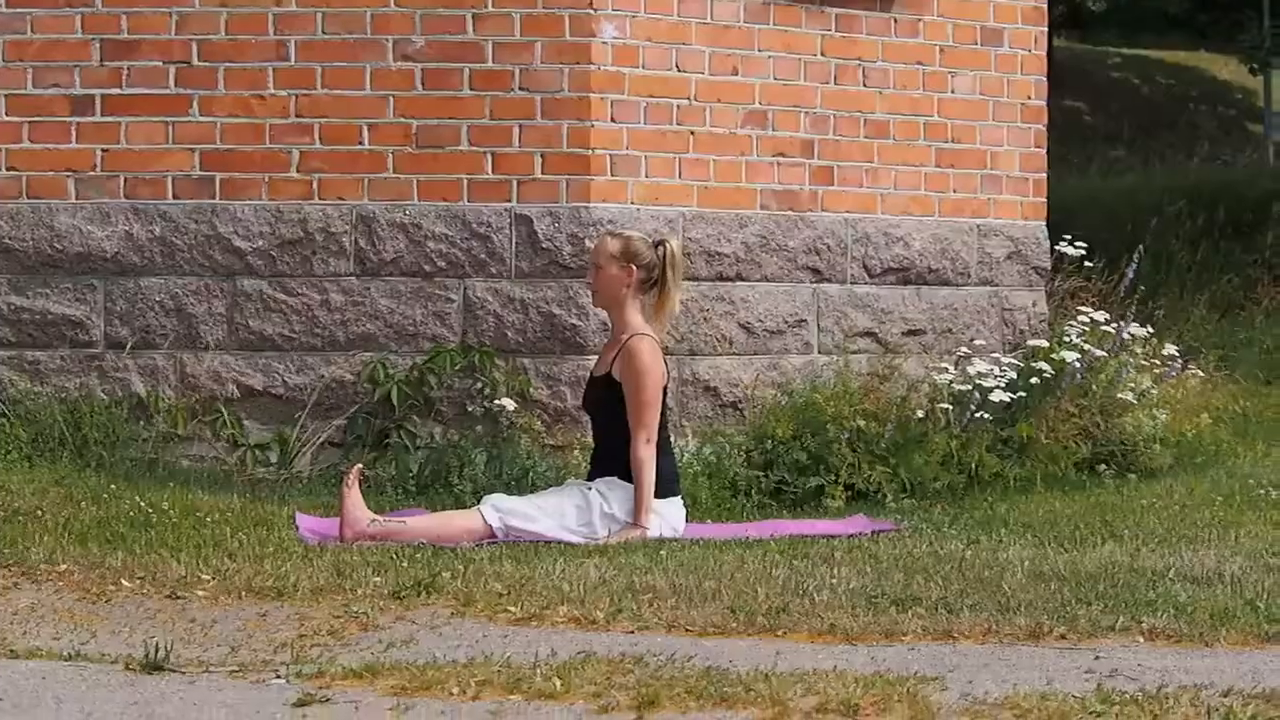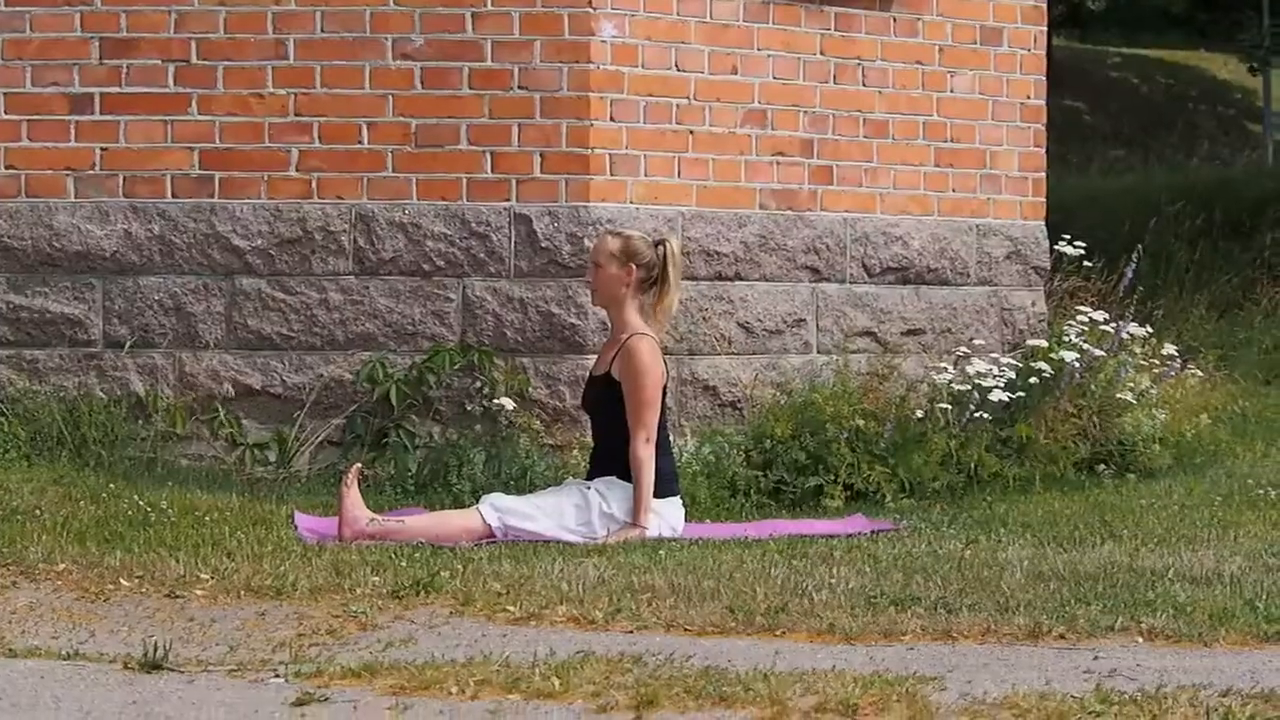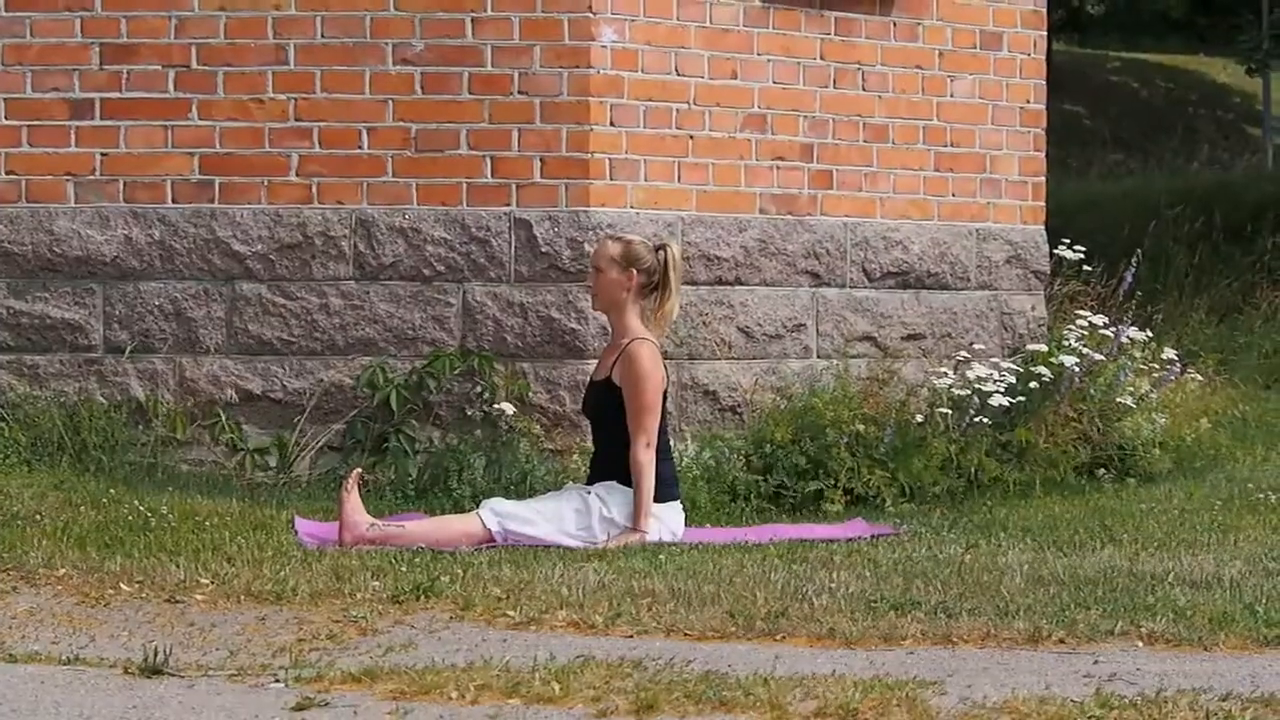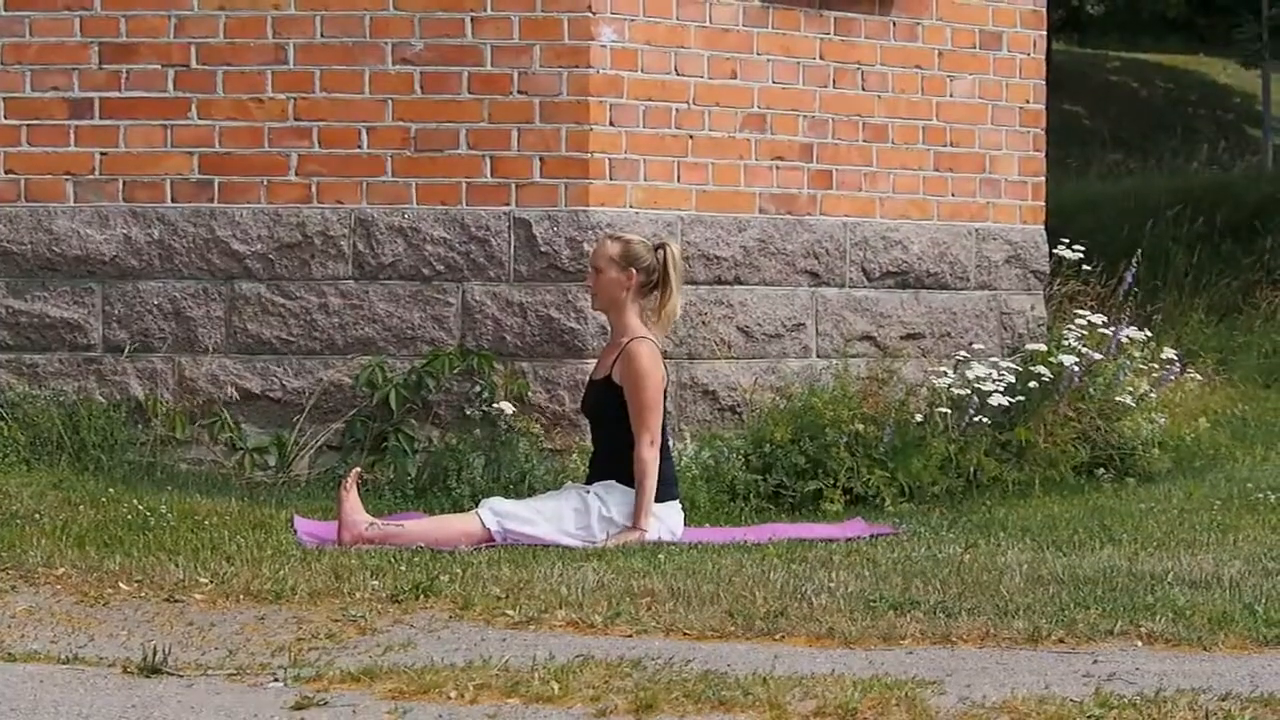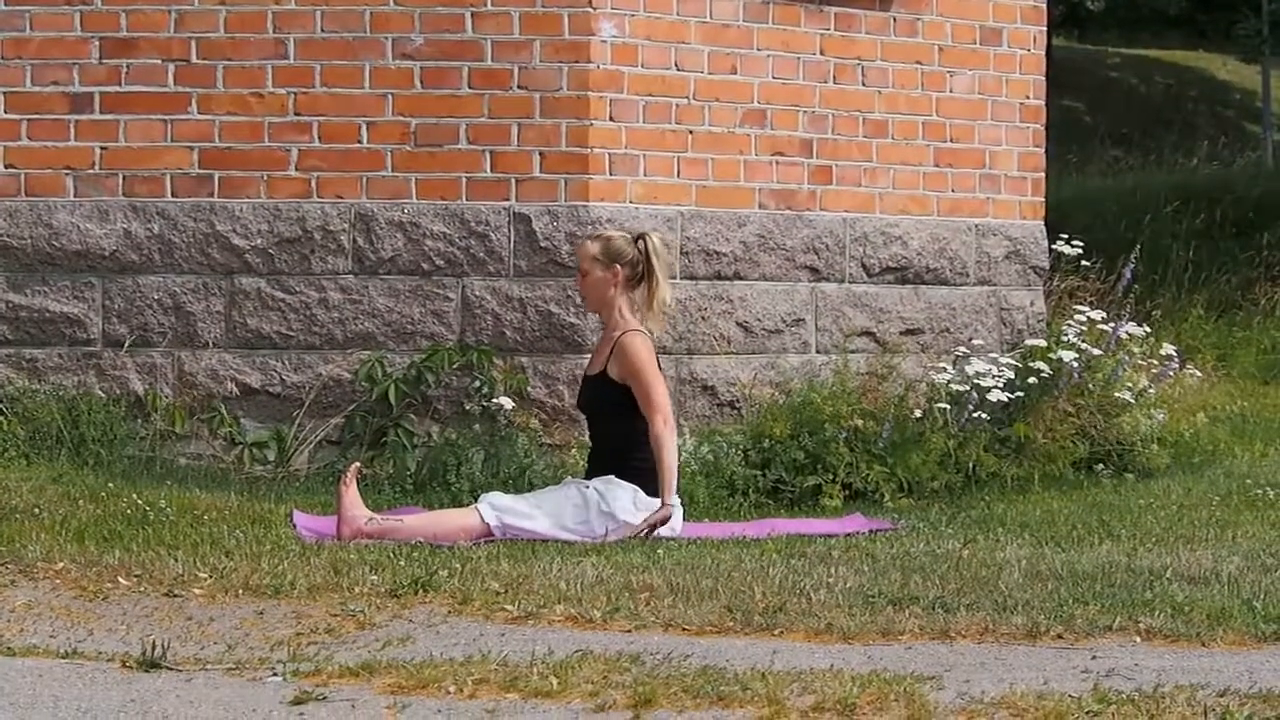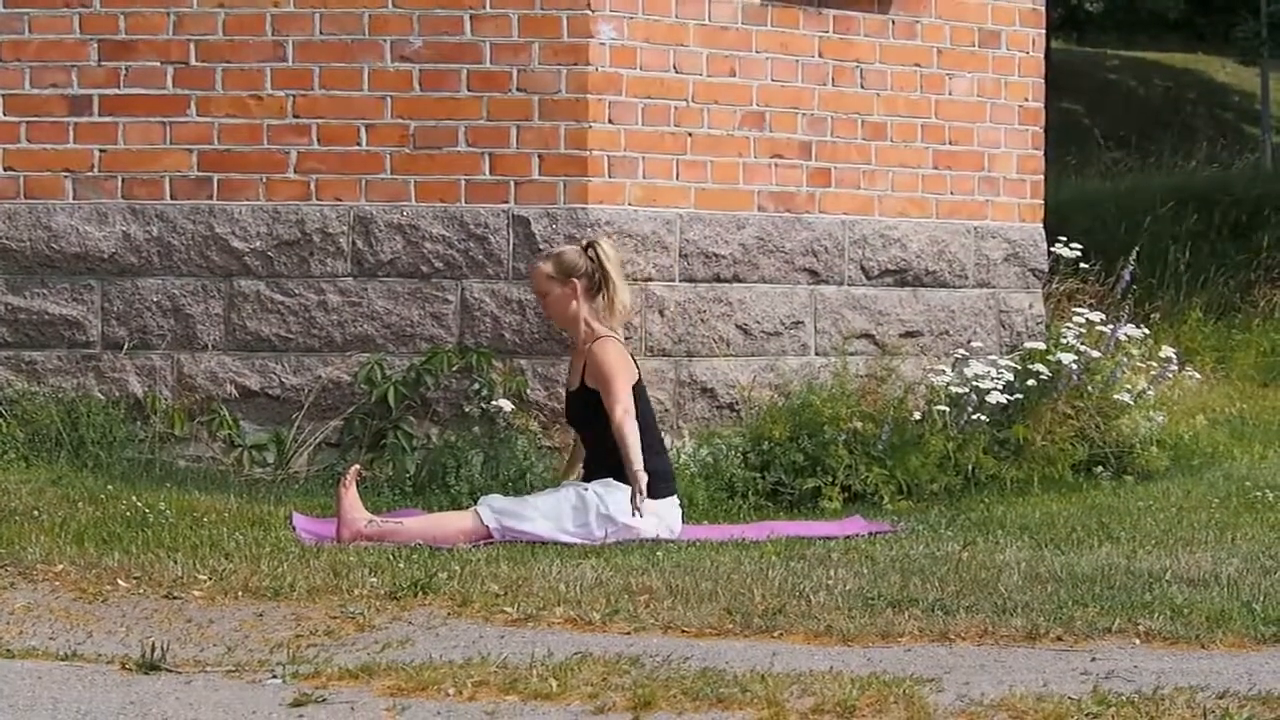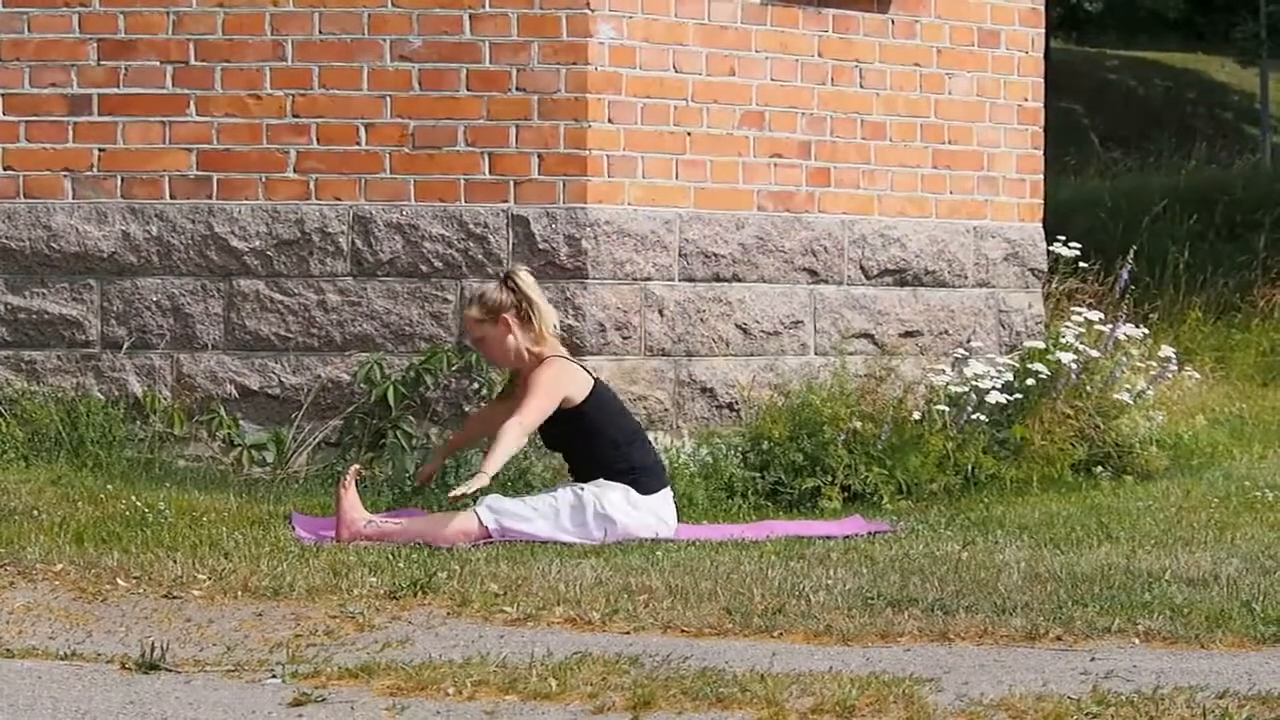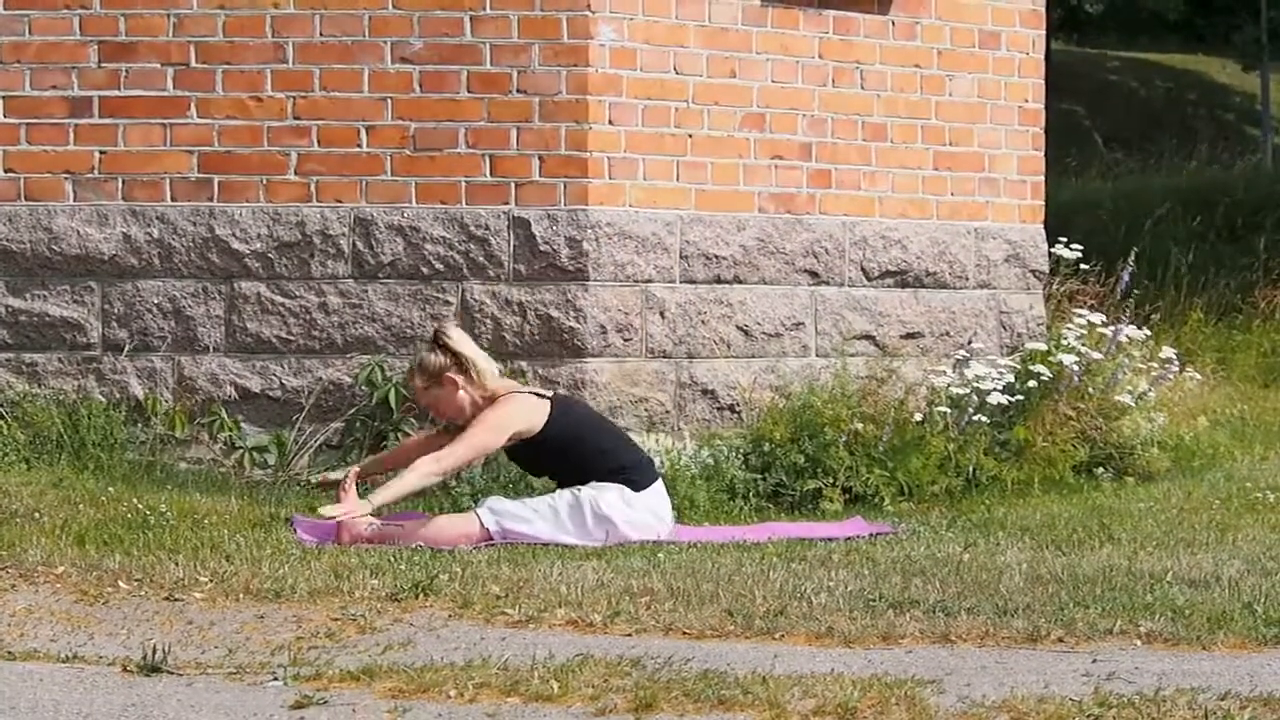
dt=0.3s
person 1, frame 1
left shoulder: (639, 348)
right shoulder: (617, 345)
left elbow: (645, 440)
left wrist: (641, 523)
left hip: (638, 502)
right hip: (611, 493)
left knee: (501, 515)
right knee: (503, 508)
left ankle: (372, 529)
right ankle: (376, 526)
person 1, frame 2
left shoulder: (639, 348)
right shoulder: (616, 344)
left elbow: (644, 440)
left wrist: (640, 522)
left hip: (635, 501)
right hip: (610, 493)
left knee: (500, 514)
right knee: (501, 507)
left ankle: (370, 528)
right ankle: (374, 527)
person 1, frame 3
left shoulder: (639, 353)
right shoulder: (616, 350)
left elbow: (644, 445)
left wrist: (640, 527)
left hip: (638, 507)
right hip: (609, 497)
left knee: (500, 520)
right knee: (502, 512)
left ankle: (370, 534)
right ankle: (376, 530)
person 1, frame 4
left shoulder: (639, 352)
right shoulder: (617, 348)
left elbow: (648, 444)
left wrist: (641, 524)
left hip: (634, 506)
right hip: (610, 497)
left knee: (499, 518)
right knee: (502, 512)
left ankle: (370, 533)
right ankle: (373, 530)
person 1, frame 5
left shoulder: (631, 344)
right shoulder: (611, 341)
left elbow: (662, 422)
left wrist: (668, 497)
left hip: (635, 502)
right hip: (612, 492)
left knee: (498, 514)
right knee: (502, 507)
left ankle: (368, 528)
right ankle: (374, 524)
person 1, frame 6
left shoulder: (603, 351)
right shoulder: (584, 350)
left elbow: (623, 415)
left wrist: (637, 470)
right wrist: (570, 471)
left hip: (632, 504)
right hip: (610, 496)
left knee: (494, 518)
right knee: (498, 511)
left ankle: (368, 530)
right ankle: (373, 527)
person 1, frame 7
left shoulder: (553, 372)
right shoulder: (530, 370)
left elbow: (519, 428)
right elbow: (488, 416)
left wrist: (486, 473)
right wrist: (441, 453)
left hip: (635, 505)
right hip: (616, 498)
left knee: (492, 518)
right knee: (495, 515)
left ankle: (365, 530)
person 1, frame 8
left shoulder: (509, 410)
right shoulder: (497, 403)
left elbow: (438, 464)
right elbow: (422, 446)
left wrist: (369, 503)
right wrist: (357, 472)
left hip: (630, 506)
right hip: (616, 503)
left knee: (489, 523)
left ankle: (365, 533)
